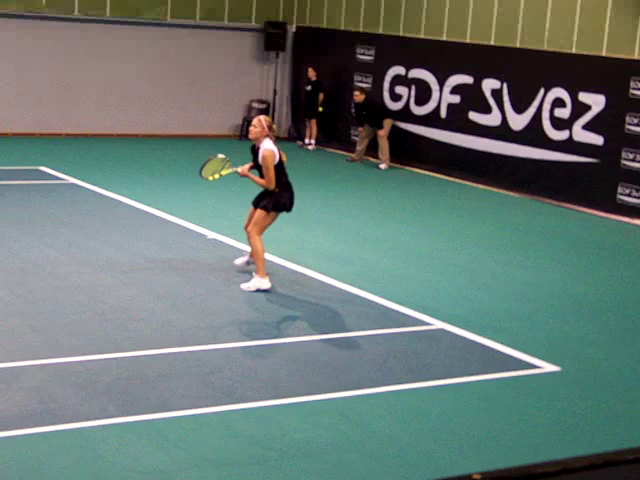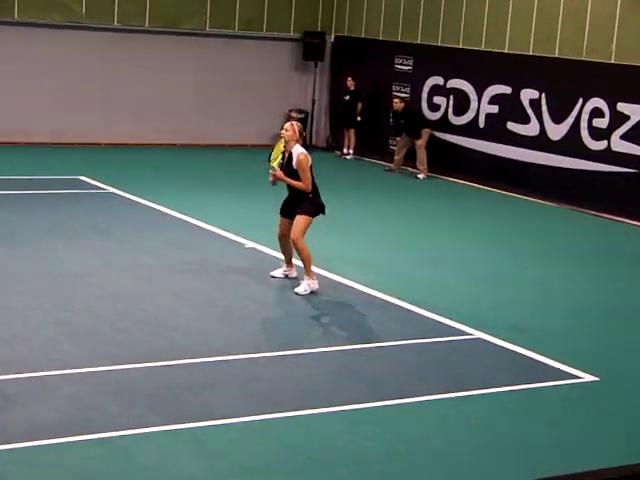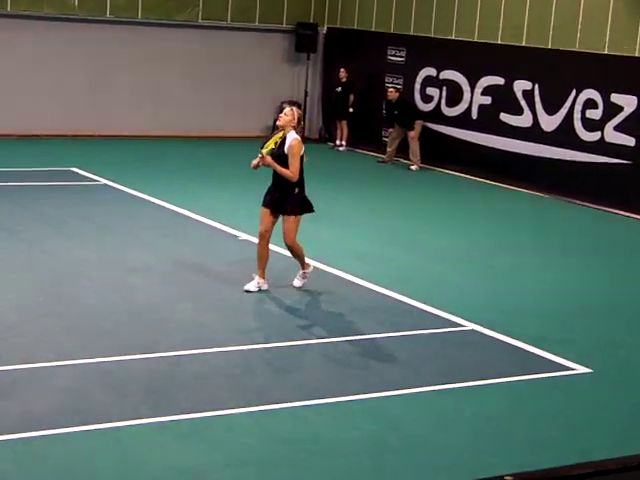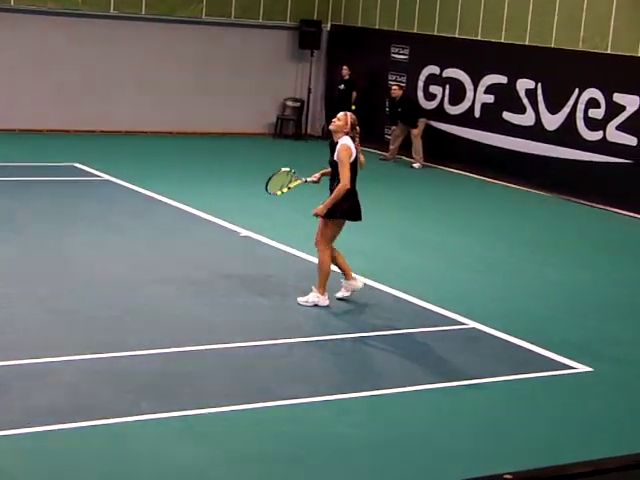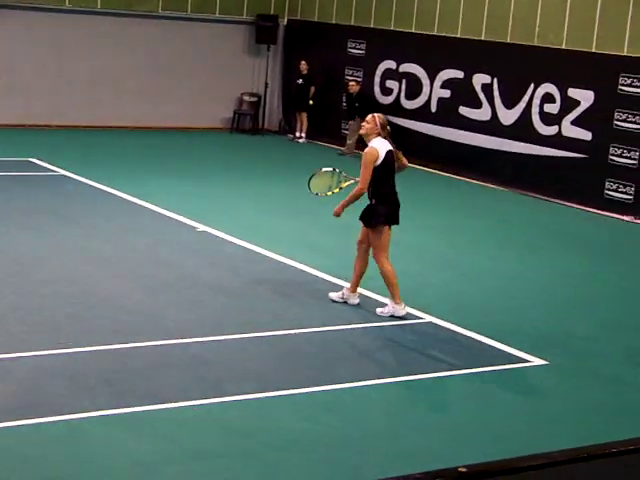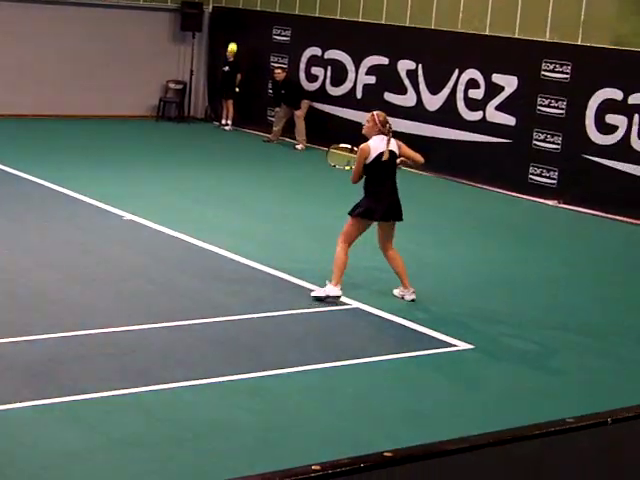
dt=0.7s
person 1, frame 1
left shoulder: (267, 152)
right shoulder: (258, 145)
left elbow: (270, 185)
left wrist: (248, 175)
right wrist: (251, 165)
left hip: (278, 195)
right hip: (269, 193)
left knee: (253, 232)
right knee: (248, 227)
left ankle: (262, 278)
right ankle: (252, 256)
person 1, frame 2
left shoulder: (301, 156)
right shoulder: (284, 151)
left elbow: (307, 187)
left wrist: (283, 179)
right wrist: (277, 176)
left hip: (308, 200)
right hip: (293, 198)
left knee: (296, 238)
right knee: (282, 235)
left ankle: (310, 279)
right ankle: (289, 268)
person 1, frame 3
left shoulder: (294, 142)
right shoulder: (279, 137)
left elbow: (293, 176)
left wrist: (271, 164)
right wrist: (261, 161)
left hip: (292, 195)
right hip: (275, 192)
left knee: (289, 240)
right knee: (263, 235)
left ankle: (305, 268)
right ankle: (260, 279)
person 1, frame 4
left shoulder: (344, 147)
right shoulder: (341, 143)
left elbow: (345, 184)
left wrist: (324, 206)
right wrist: (322, 173)
left hip: (342, 202)
right hip: (340, 200)
left knee: (322, 246)
right knee: (323, 244)
left ankle: (320, 294)
right ankle: (350, 280)
person 1, frame 5
left shoulder: (371, 151)
right shoulder: (387, 144)
left elbow: (361, 189)
right elbow: (404, 164)
left wrist: (341, 206)
left hip: (381, 205)
right hip: (389, 202)
left knee: (380, 256)
right knee: (362, 246)
left ankle: (397, 304)
right ankle: (350, 292)
person 1, frame 6
left shoulder: (366, 148)
right shoulder: (395, 144)
left elbow: (355, 179)
right elbow: (420, 160)
left hip: (372, 201)
right hip: (391, 201)
left knee: (343, 242)
right knee: (387, 247)
left ankle: (334, 286)
right ankle: (407, 289)
